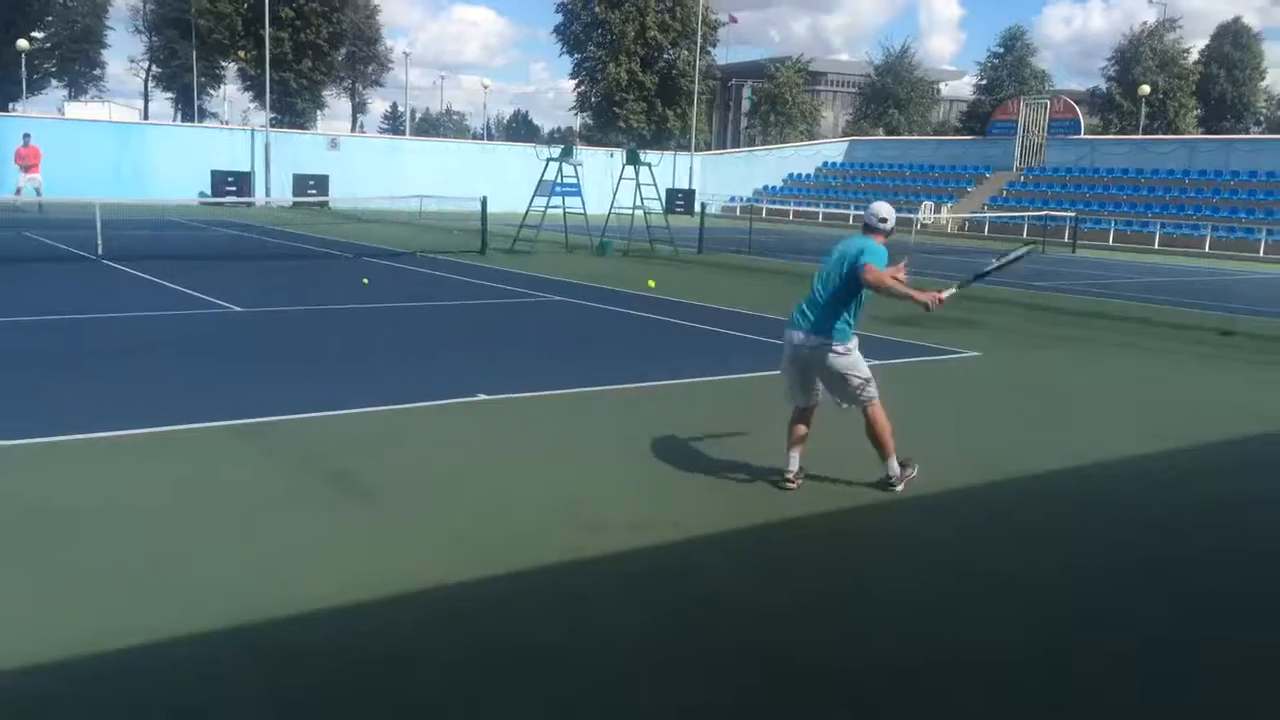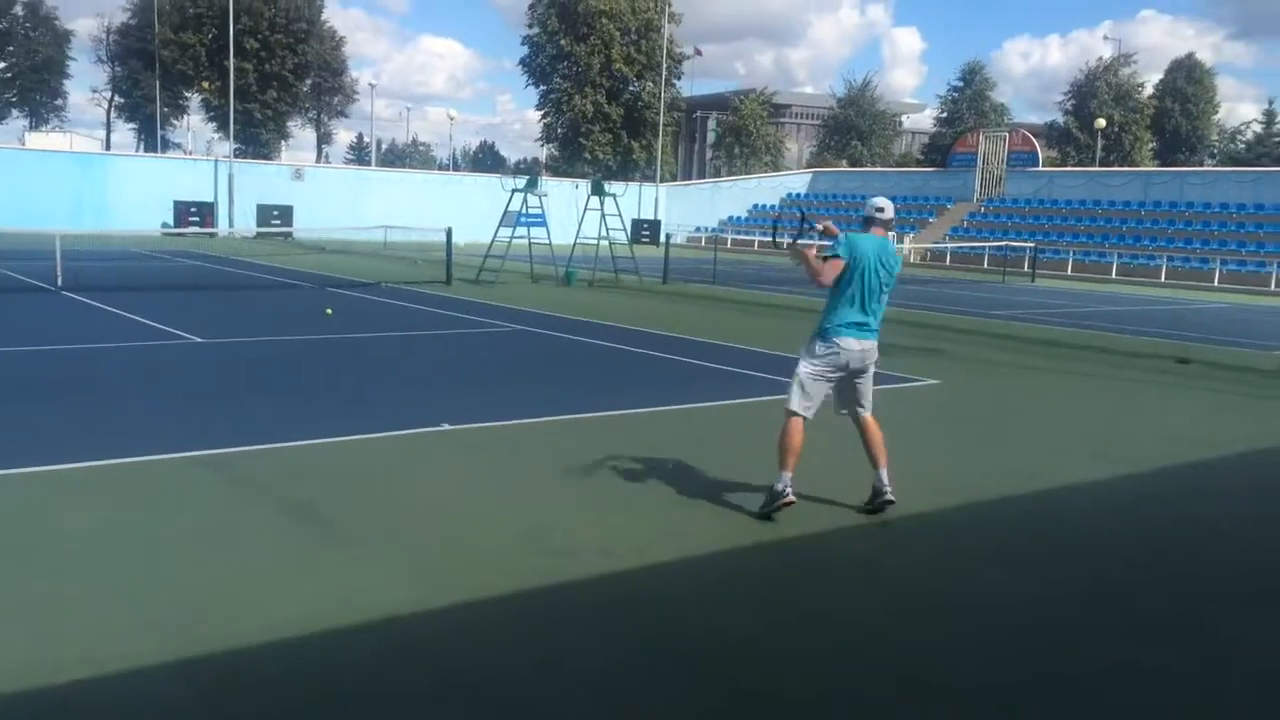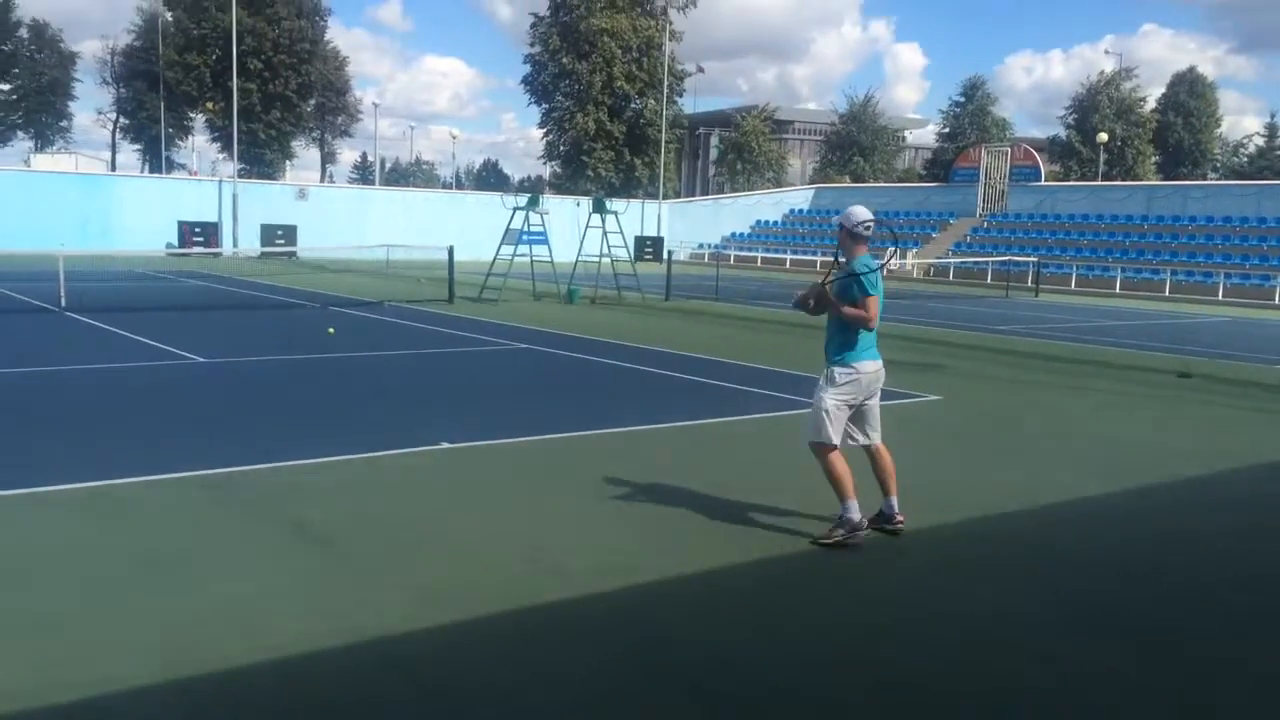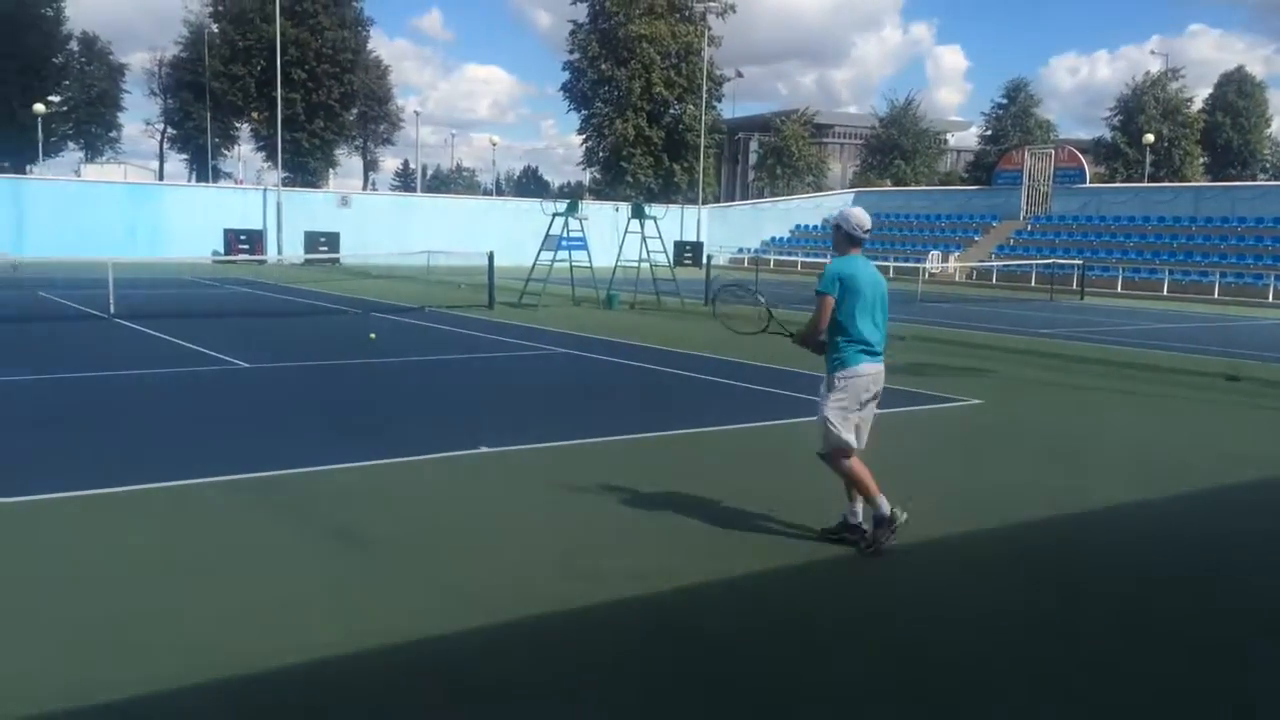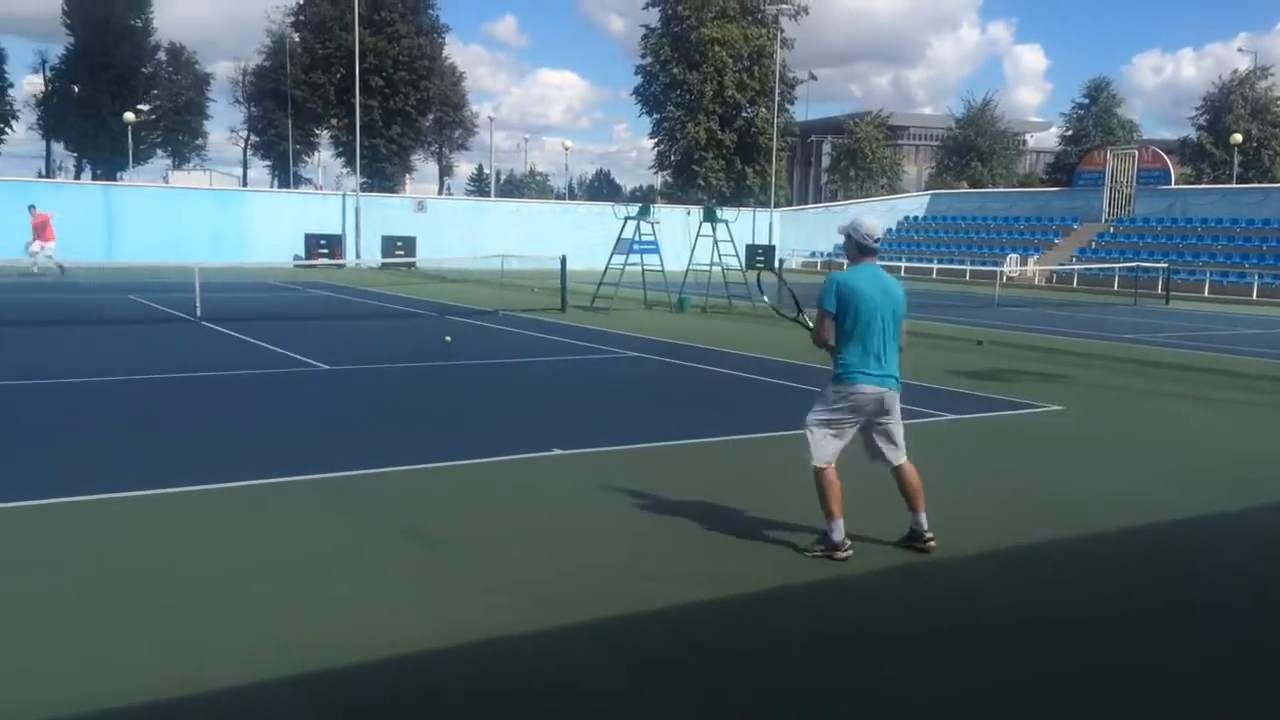
dt=0.4s
person 1, frame 1
left shoulder: (846, 245)
right shoulder: (875, 250)
right elbow: (870, 277)
left wrist: (892, 274)
right wrist: (916, 295)
left hip: (795, 335)
right hip: (829, 342)
left knee: (804, 406)
right knee: (870, 403)
left ankle: (792, 470)
right ankle: (893, 472)
person 1, frame 2
left shoulder: (851, 240)
right shoulder: (893, 254)
left elbow: (824, 279)
left wrist: (805, 255)
right wrist: (837, 236)
left hip: (832, 341)
right hip: (866, 345)
left knee: (795, 414)
right knee: (864, 416)
left ankle: (783, 488)
right ankle: (883, 487)
person 1, frame 3
left shoulder: (860, 268)
right shoulder: (859, 265)
left elbow: (869, 319)
right elbow: (845, 307)
left wrist: (832, 304)
right wrist: (823, 299)
left hip: (847, 369)
right hip: (869, 366)
left knee: (824, 445)
right knee: (872, 442)
left ankle: (852, 520)
right ankle: (891, 512)
person 1, frame 4
left shoulder: (836, 268)
right shoulder: (875, 274)
left elbow: (820, 323)
left wrist: (803, 338)
right wrist: (826, 342)
left hip: (848, 371)
right hip: (874, 367)
left knee: (838, 453)
right knee: (851, 448)
left ankle: (884, 513)
right ankle: (854, 522)
person 1, frame 5
left shoulder: (839, 280)
right shoulder: (895, 287)
left elbow: (822, 337)
right elbow: (898, 341)
left wrist: (832, 344)
left hip: (850, 385)
right hip: (888, 385)
left knee: (822, 460)
right knee: (898, 460)
left ankle: (837, 538)
right ankle: (921, 531)
